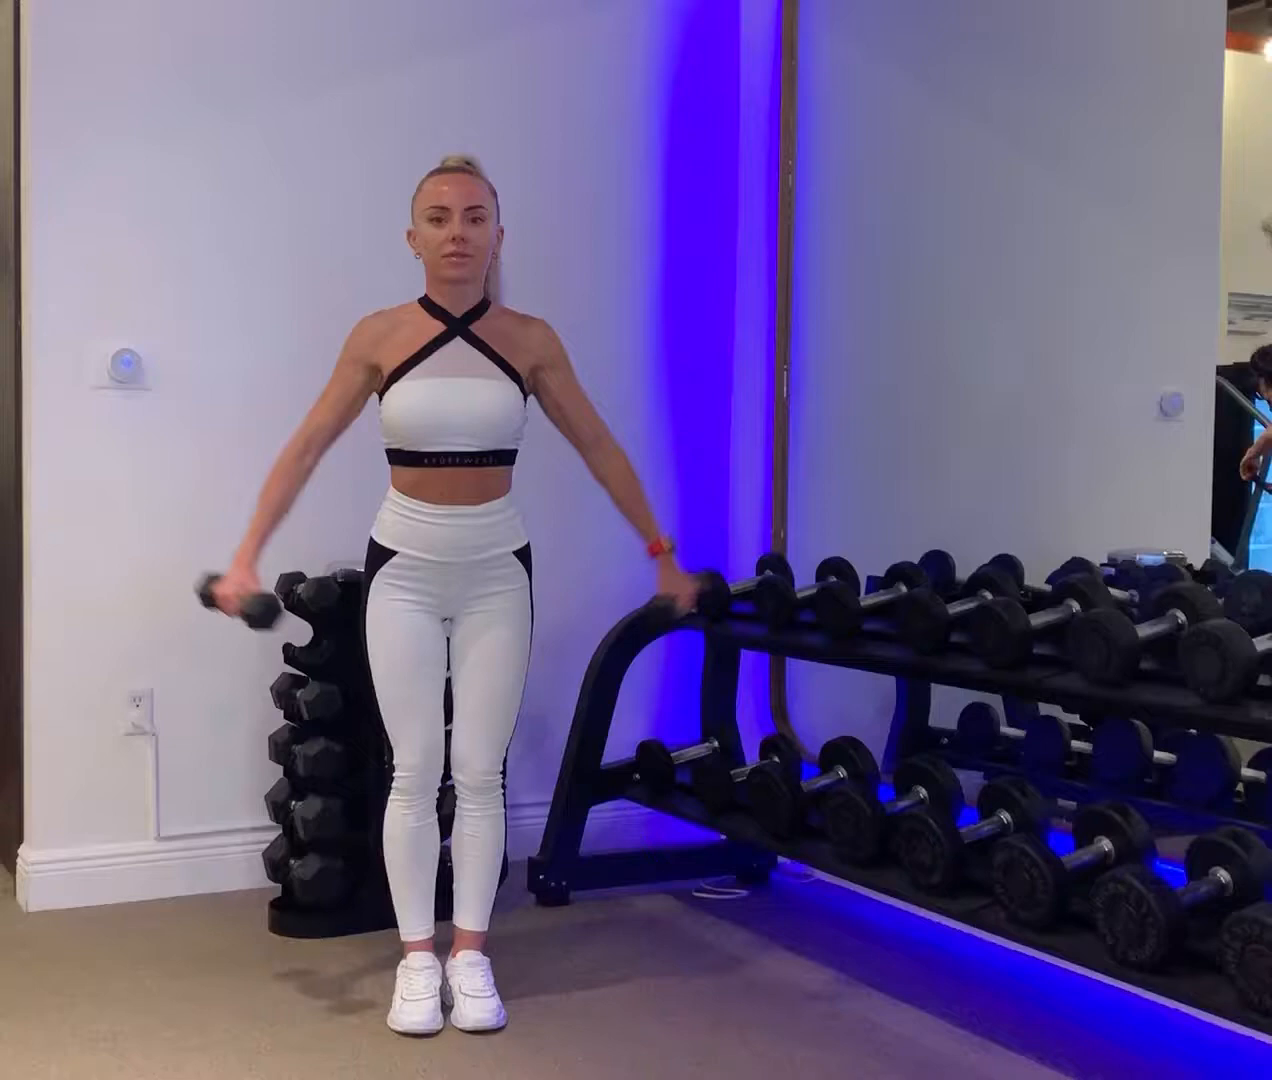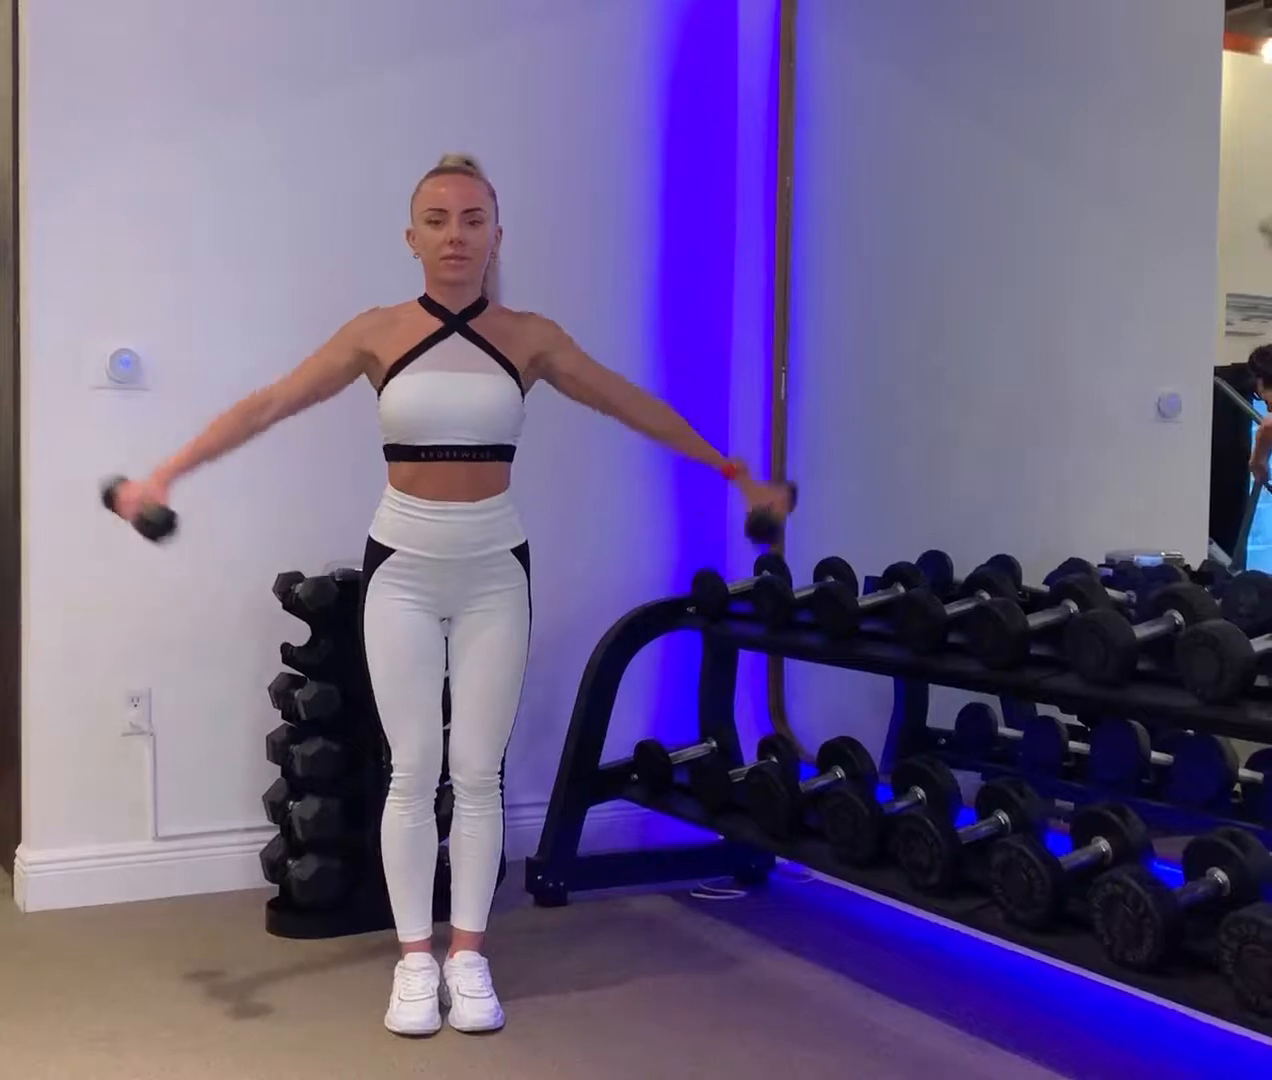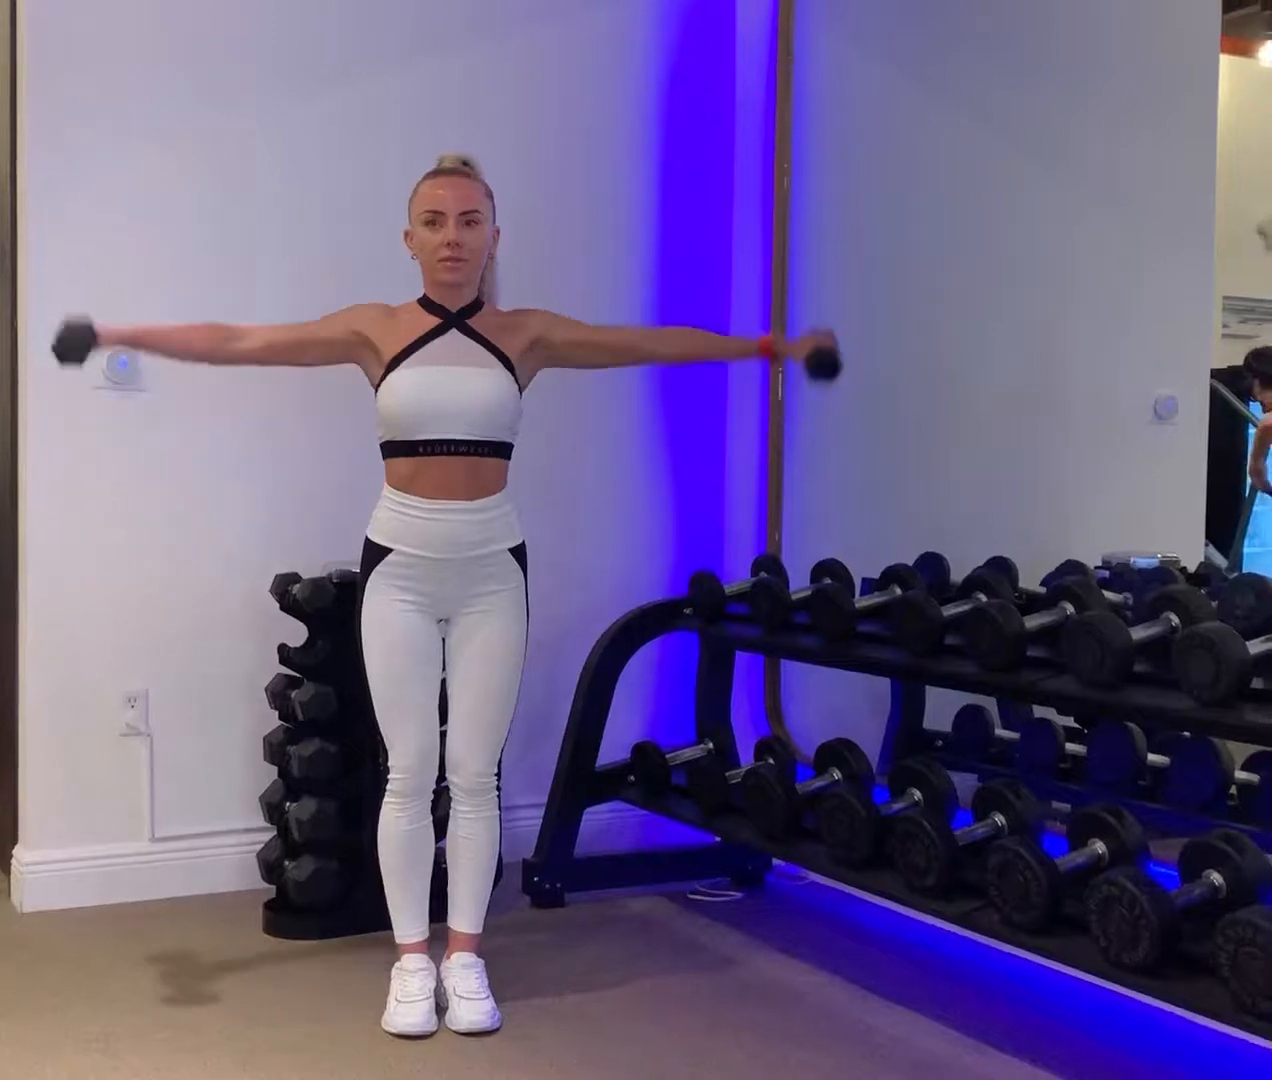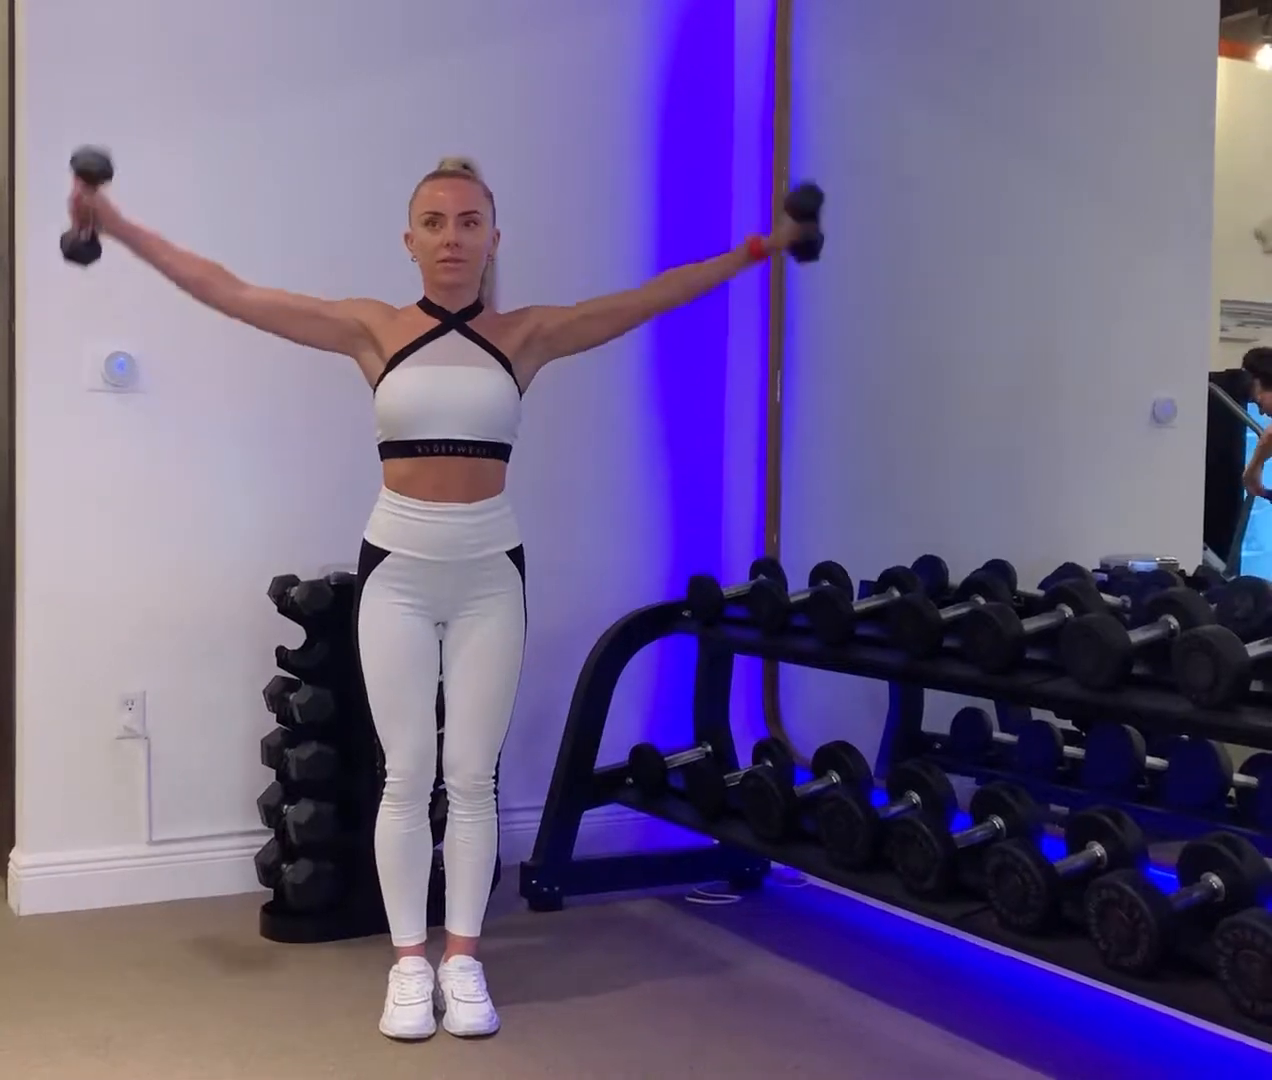
dt=0.2s
person 1, frame 1
left shoulder: (530, 339)
right shoulder: (380, 334)
left elbow: (600, 447)
right elbow: (305, 444)
left wrist: (660, 550)
right wrist: (248, 552)
left hip: (494, 572)
right hip: (404, 568)
left knee: (479, 772)
right knee: (414, 771)
left ankle: (470, 954)
right ankle: (417, 955)
person 1, frame 2
left shoulder: (529, 335)
right shoulder: (377, 331)
left elbow: (634, 404)
right elbow: (267, 401)
left wrist: (738, 472)
right wrist: (167, 472)
left hip: (492, 569)
right hip: (402, 566)
left knee: (478, 772)
right knee: (413, 770)
left ankle: (468, 953)
right ankle: (415, 956)
person 1, frame 3
left shoulder: (526, 333)
right shoulder: (375, 329)
left elbow: (652, 344)
right elbow: (241, 342)
left wrist: (767, 346)
right wrist: (118, 333)
left hip: (491, 567)
right hip: (400, 564)
left knee: (475, 772)
right knee: (410, 770)
left ankle: (465, 954)
right ankle: (411, 955)
person 1, frame 4
left shoulder: (525, 333)
right shoulder: (373, 326)
left elbow: (651, 297)
right elbow: (234, 296)
left wrist: (758, 247)
right wrist: (121, 229)
left hip: (489, 568)
right hip: (398, 564)
left knee: (473, 775)
right knee: (408, 775)
left ankle: (463, 957)
right ankle: (409, 959)
